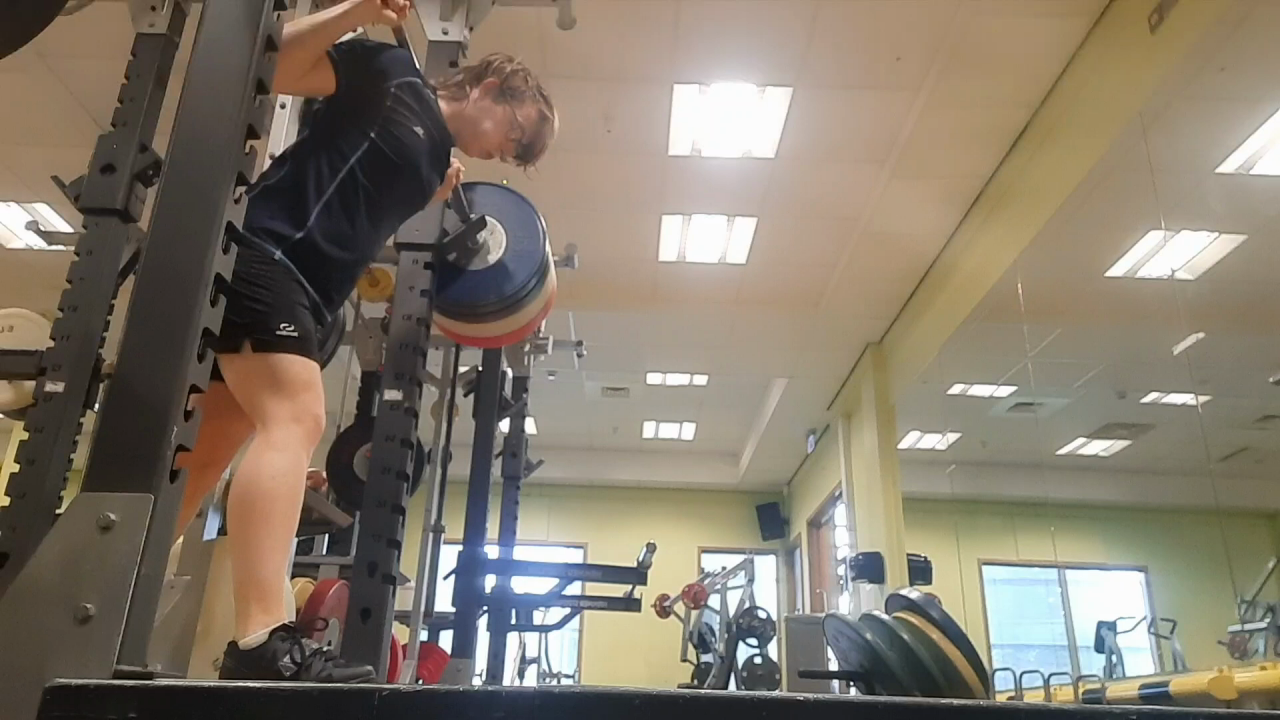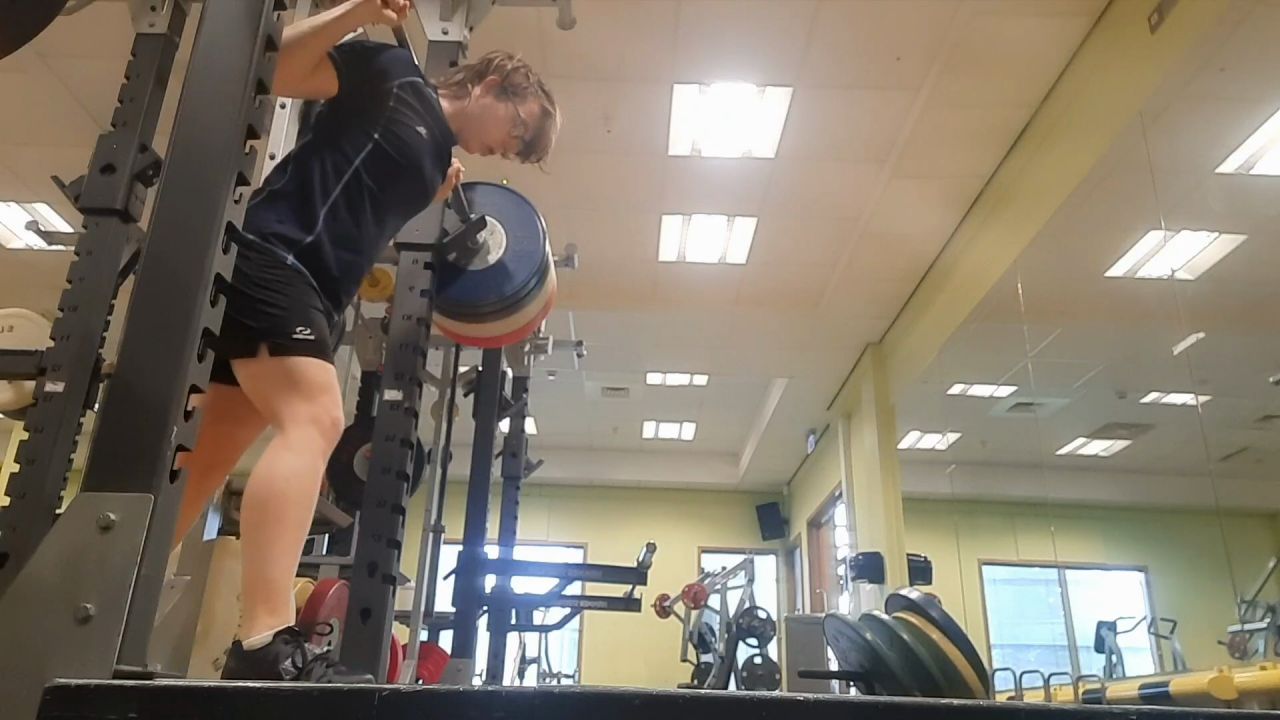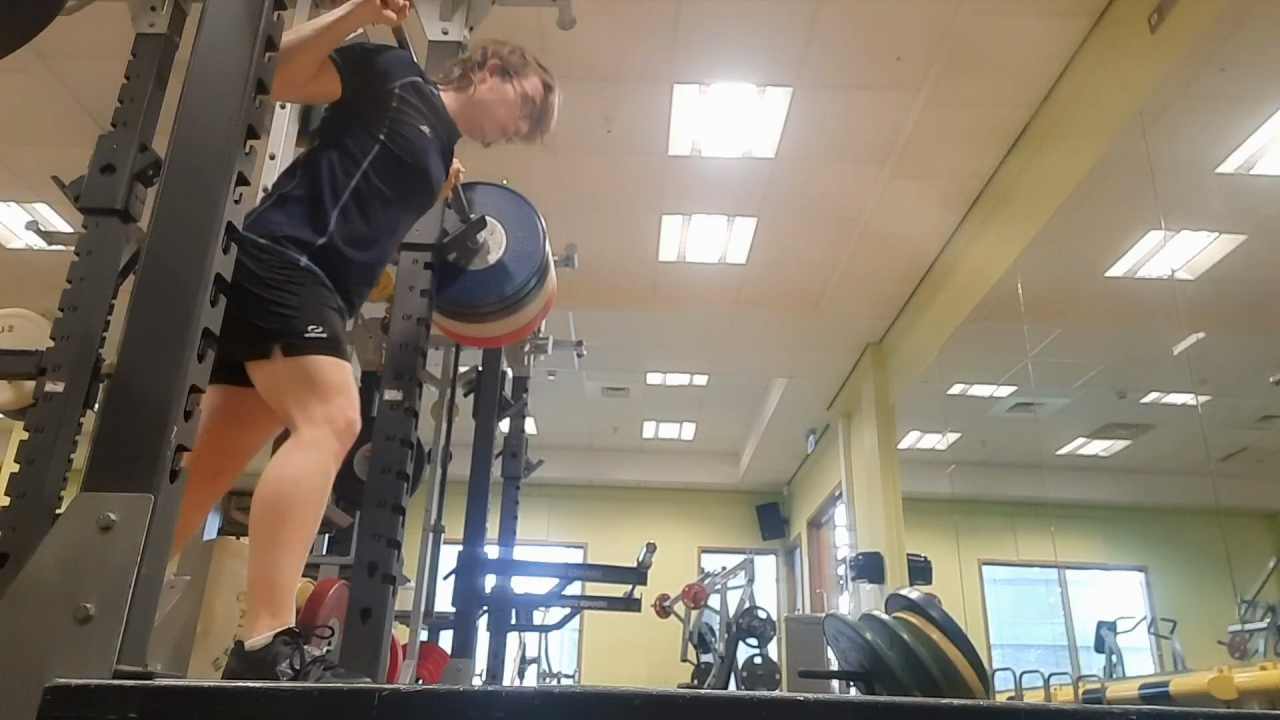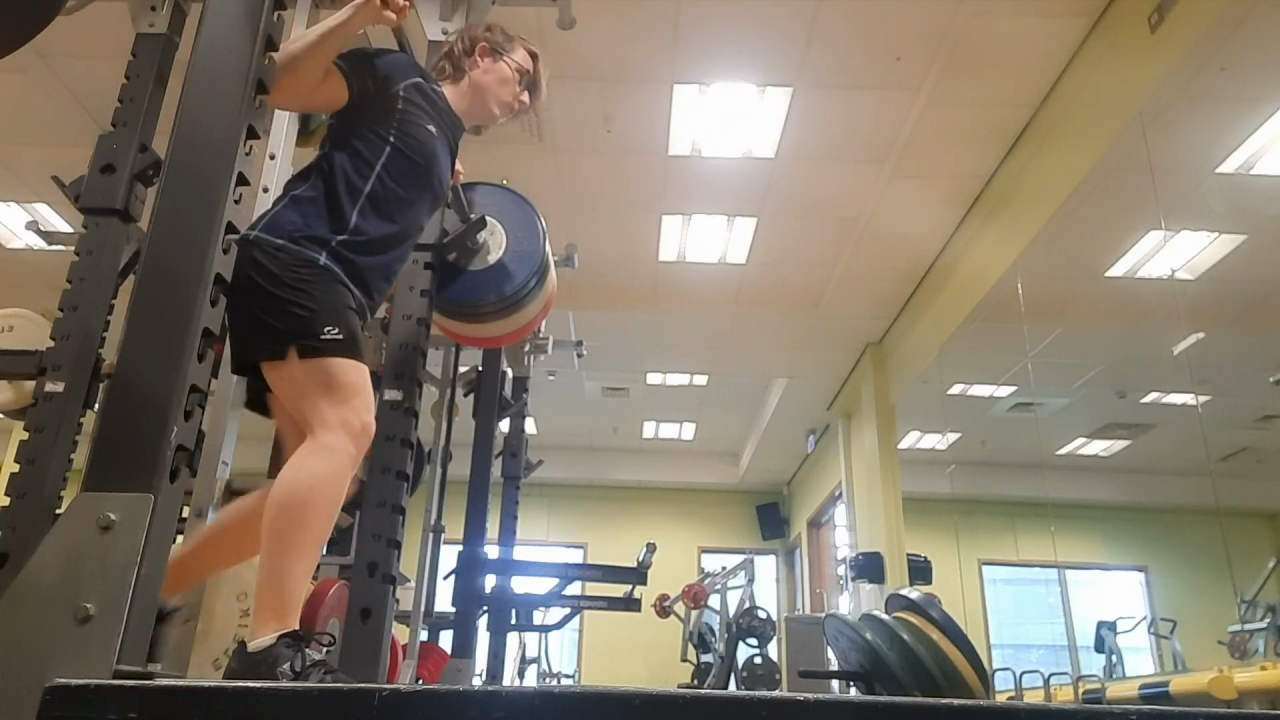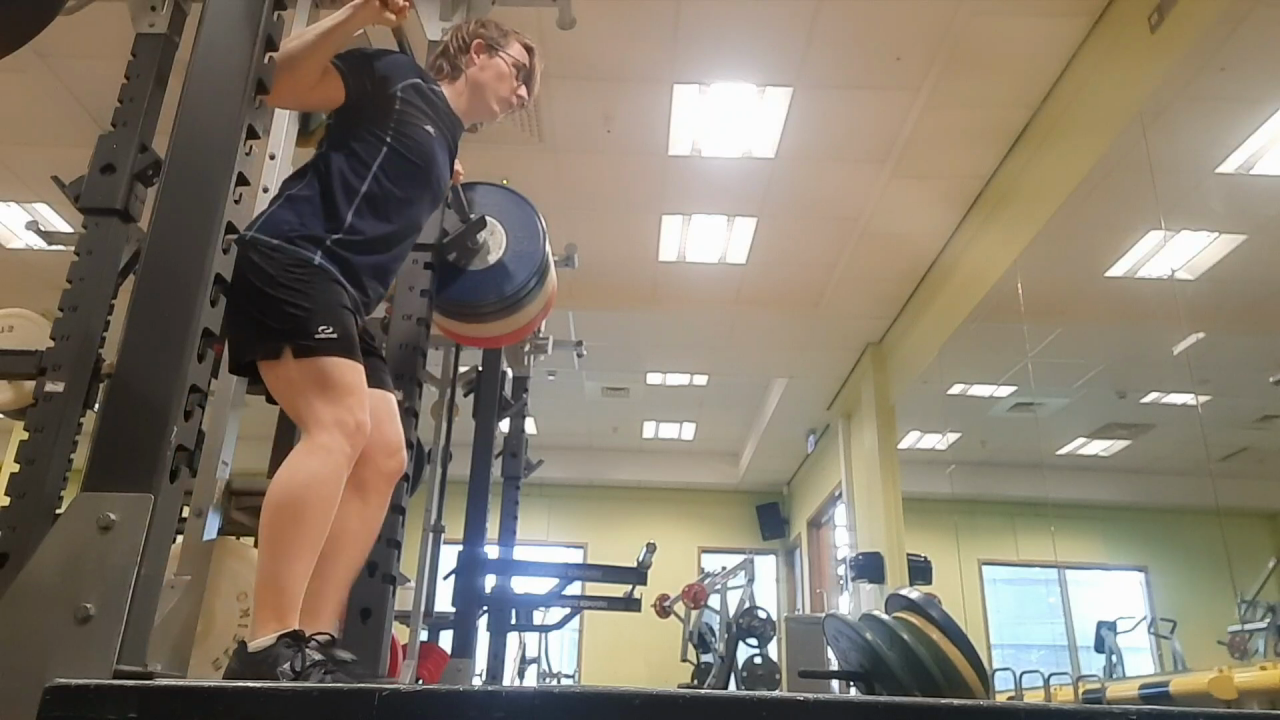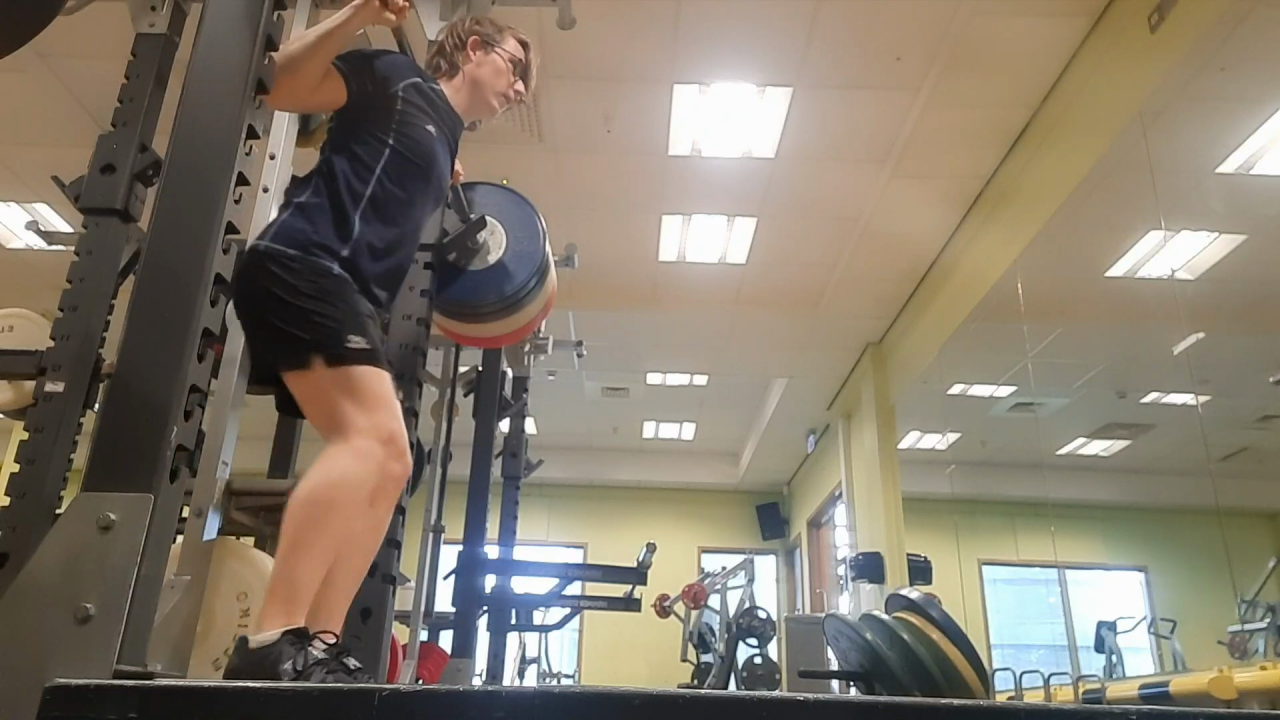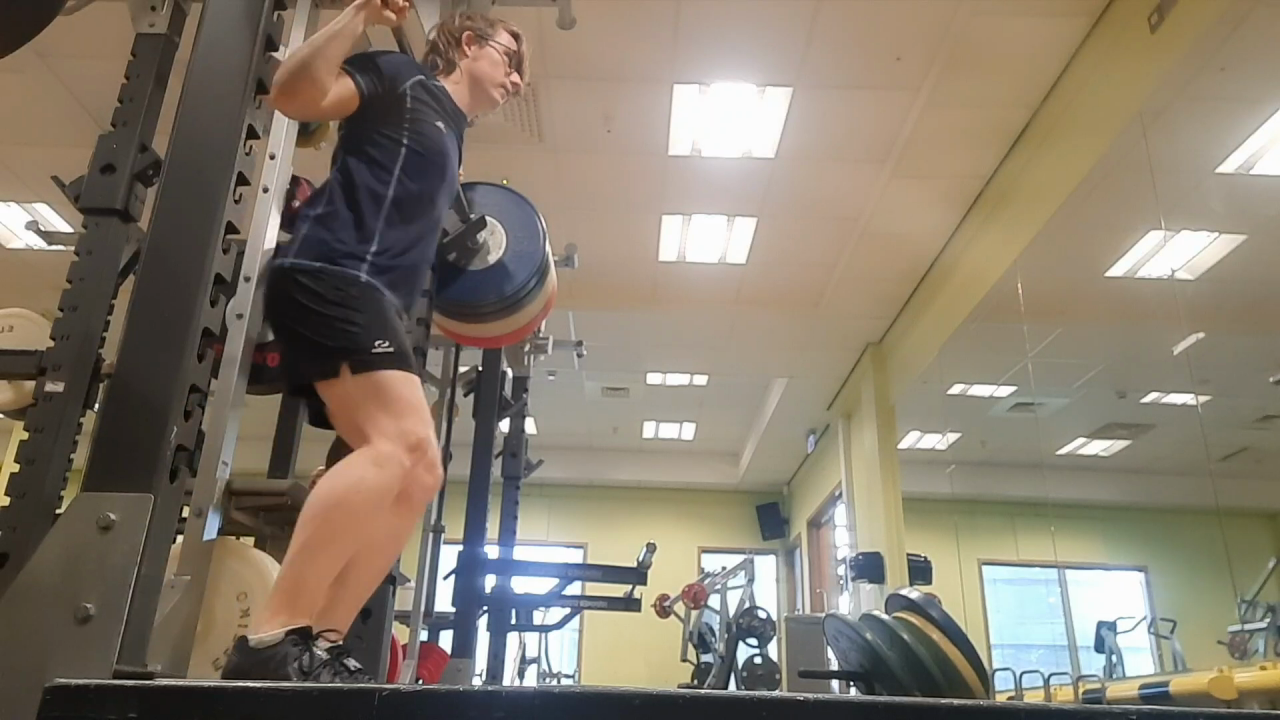
dt=0.2s
person 1, frame 1
left shoulder: (434, 161)
right shoulder: (390, 76)
right elbow: (272, 66)
left wrist: (434, 197)
left hip: (296, 286)
right hip: (258, 255)
left knee: (203, 455)
right knee: (294, 419)
right ankle: (262, 641)
person 1, frame 2
left shoulder: (439, 159)
right shoulder: (392, 76)
right elbow: (274, 69)
left wrist: (436, 196)
left hip: (301, 287)
right hip: (267, 258)
left knee: (206, 459)
right knee: (314, 420)
right ankle: (265, 643)
person 1, frame 3
left shoulder: (440, 151)
right shoulder: (393, 76)
right elbow: (278, 75)
left wrist: (436, 196)
left hip: (312, 283)
right hip: (278, 260)
left knee: (212, 465)
right knee: (328, 421)
right ankle: (268, 646)
person 1, frame 4
left shoulder: (444, 150)
right shoulder: (399, 79)
right elbow: (282, 83)
left wrist: (438, 195)
left hip: (336, 291)
right hip: (293, 263)
left knee: (340, 444)
right knee: (345, 428)
left ankle: (150, 594)
right ankle: (267, 647)
person 1, frame 5
left shoulder: (446, 144)
right shoulder: (397, 78)
right elbow: (281, 83)
left wrist: (441, 191)
left hip: (339, 291)
right hip: (292, 261)
left knee: (382, 457)
right knee: (340, 429)
left ankle: (312, 641)
right ankle: (269, 648)
person 1, frame 6
left shoulder: (445, 141)
right shoulder: (395, 79)
right elbow: (281, 83)
left wrist: (441, 193)
left hip: (341, 290)
right hip: (300, 267)
left knee: (386, 459)
right knee: (369, 437)
left ankle: (315, 645)
right ankle: (270, 642)
person 1, frame 7
left shoulder: (447, 134)
right shoulder: (400, 80)
right elbow: (294, 91)
left wrist: (449, 200)
left hip: (366, 295)
right hip: (332, 279)
left knee: (418, 470)
right knee: (400, 445)
left ankle: (320, 645)
right ankle: (271, 641)
